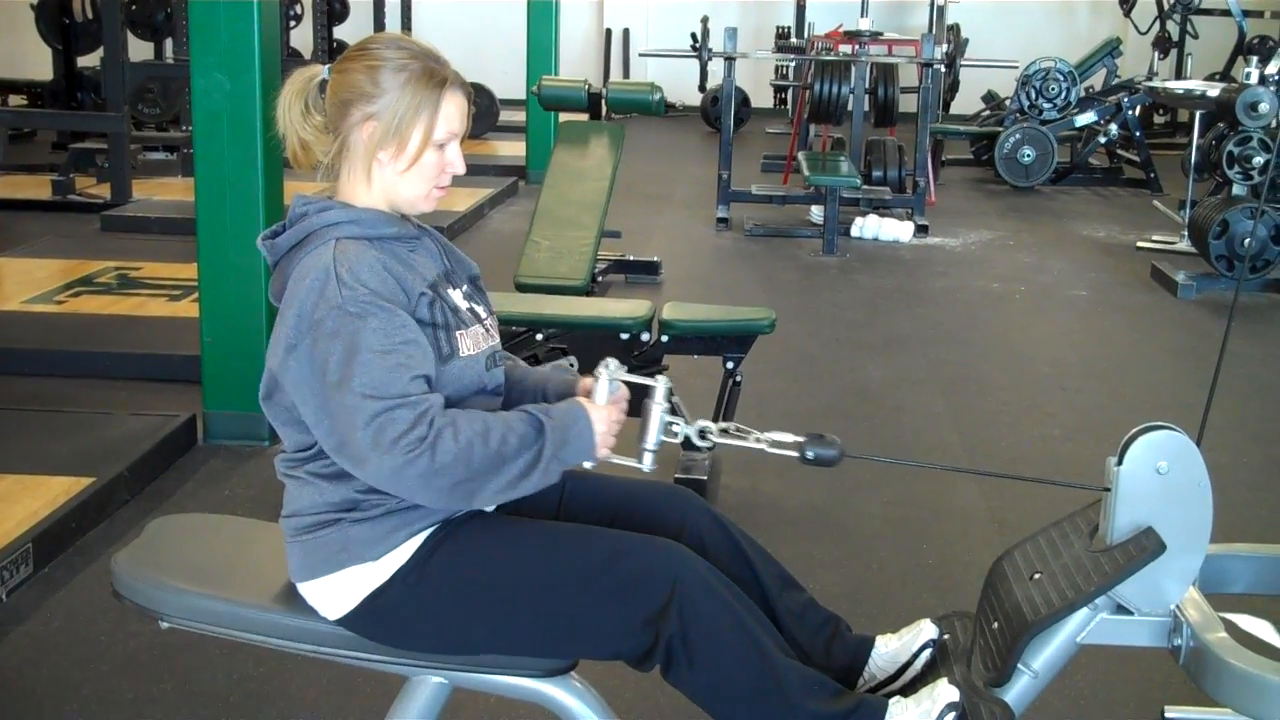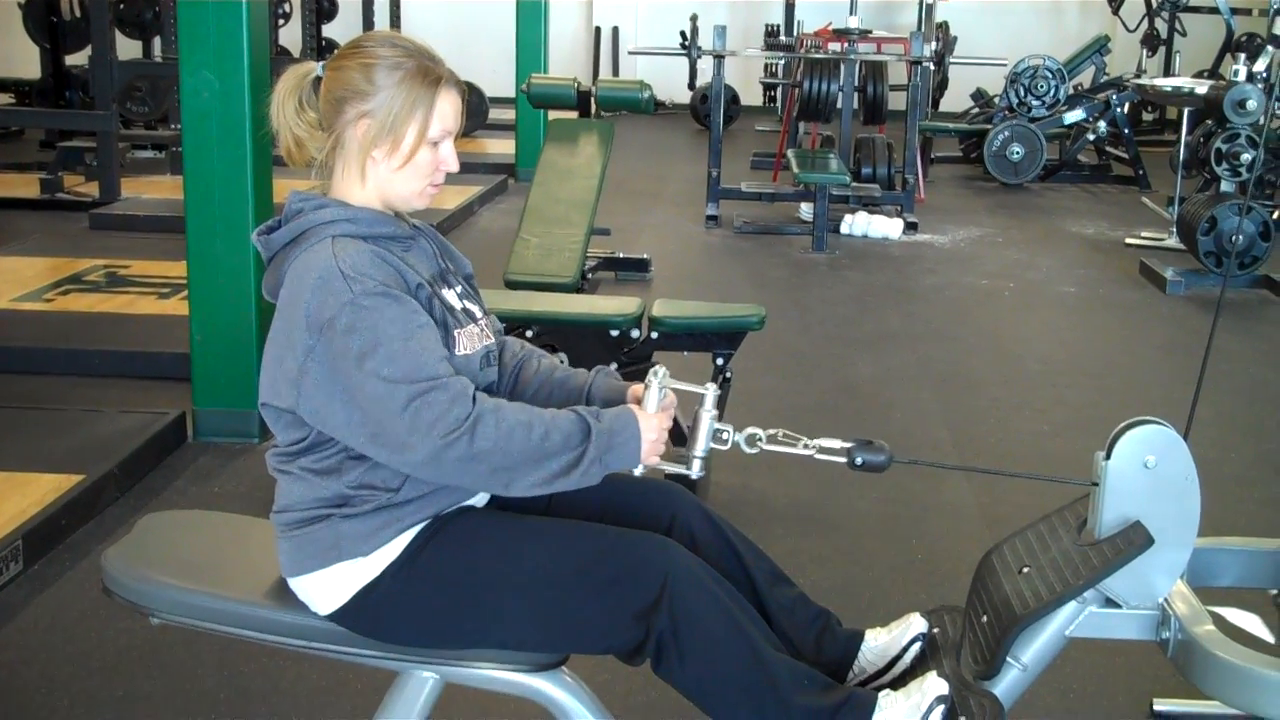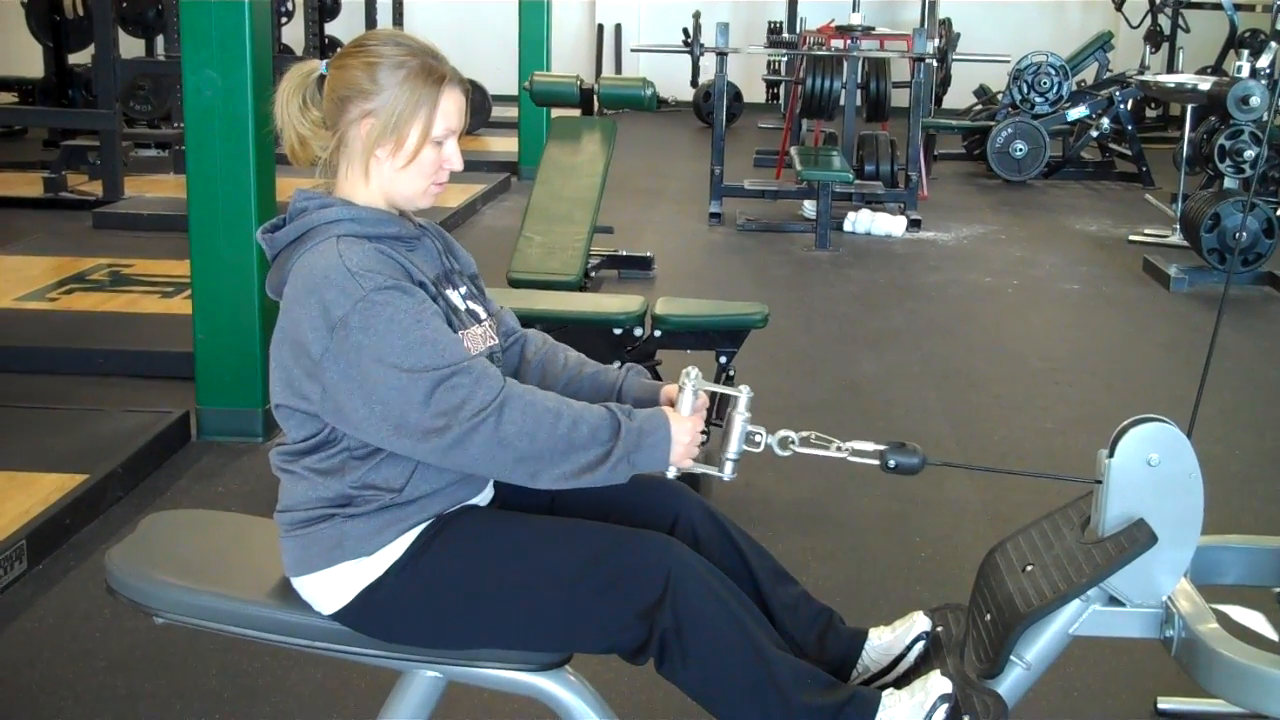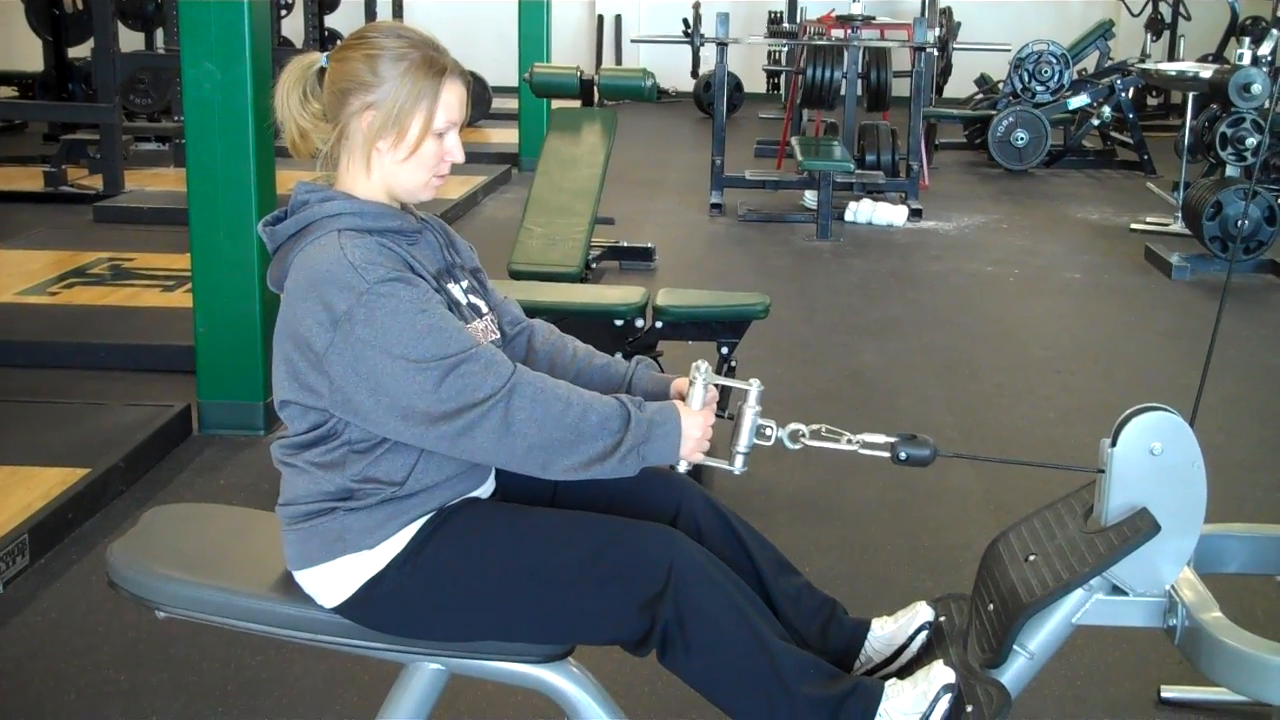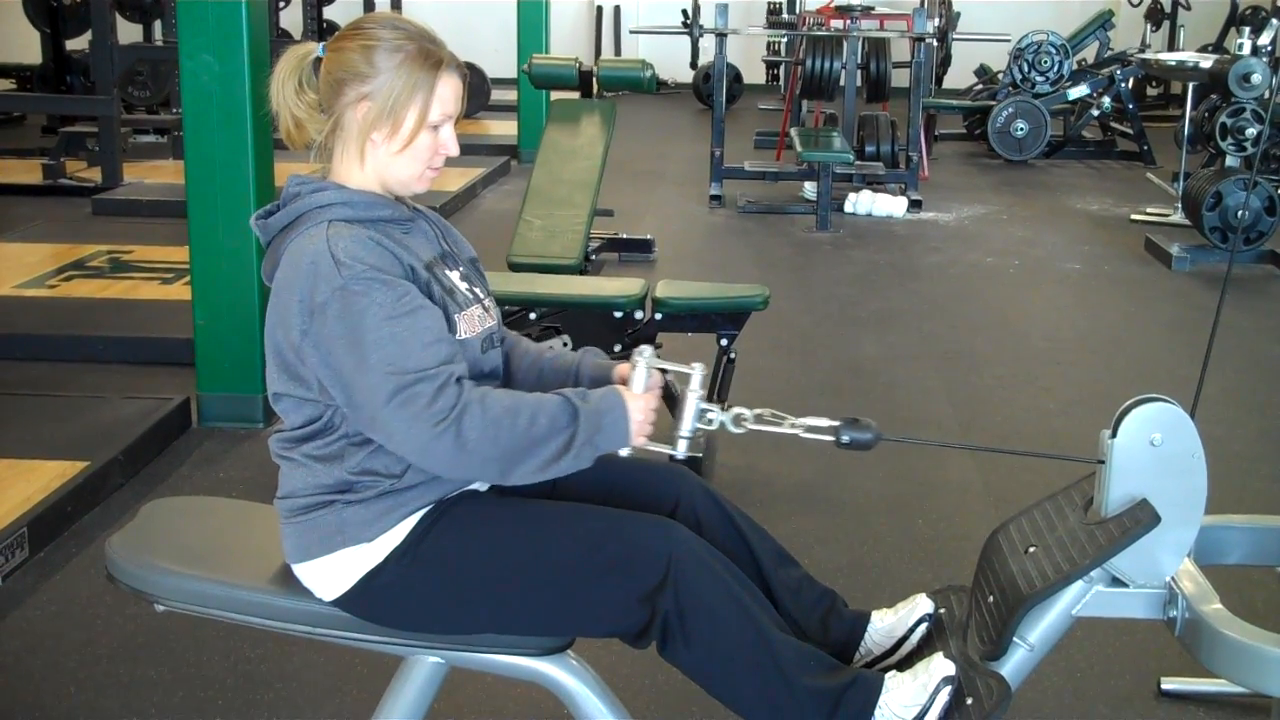
dt=0.5s
person 1, frame 1
left shoulder: (404, 242)
right shoulder: (343, 282)
left elbow: (468, 378)
right elbow: (410, 451)
left wrist: (566, 391)
right wrist: (570, 431)
left hip: (451, 505)
right hip: (386, 559)
left knee: (674, 513)
right knee: (662, 580)
left ankle: (843, 659)
person 1, frame 2
left shoulder: (401, 241)
right shoulder: (342, 280)
left elbow: (494, 363)
right elbow: (453, 433)
left wrist: (609, 395)
right wrist: (615, 433)
left hip: (448, 496)
right hip: (377, 552)
left knee: (665, 510)
right knee: (654, 575)
left ankle: (833, 654)
person 1, frame 3
left shoulder: (410, 240)
right shoulder: (346, 280)
left elbow: (513, 353)
right elbow: (486, 416)
left wrist: (641, 395)
right wrist: (647, 437)
left hip: (450, 493)
right hip: (380, 555)
left knee: (669, 510)
right knee: (656, 575)
left ankle: (837, 653)
person 1, frame 4
left shoulder: (411, 233)
right shoulder: (348, 273)
left elbow: (519, 343)
right elbow: (499, 403)
left wrist: (651, 387)
right wrist: (657, 428)
left hip: (455, 481)
right hip: (382, 546)
left knee: (669, 500)
right knee: (659, 566)
left ankle: (839, 644)
person 1, frame 5
left shoulder: (404, 224)
right shoulder: (342, 263)
left elbow: (485, 357)
right elbow: (448, 427)
left wrist: (596, 374)
right wrist: (605, 416)
left hip: (452, 480)
right hip: (382, 538)
left knee: (672, 491)
right knee: (660, 557)
left ankle: (843, 637)
